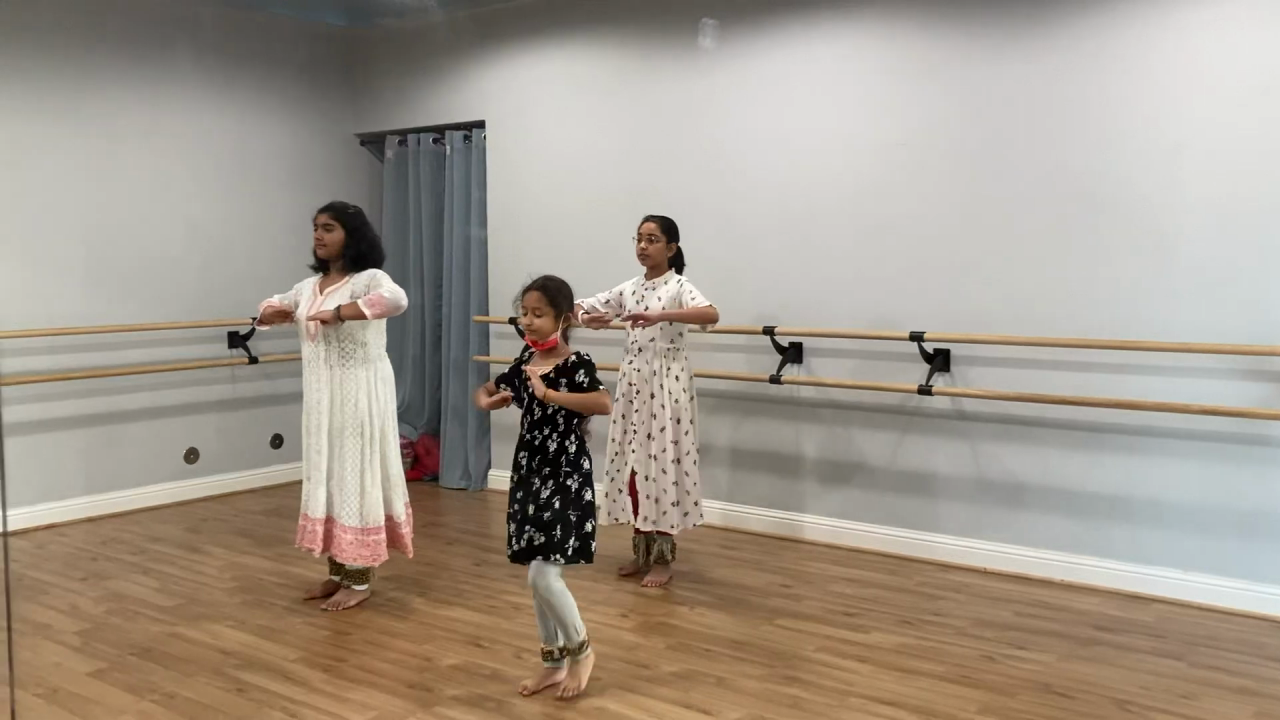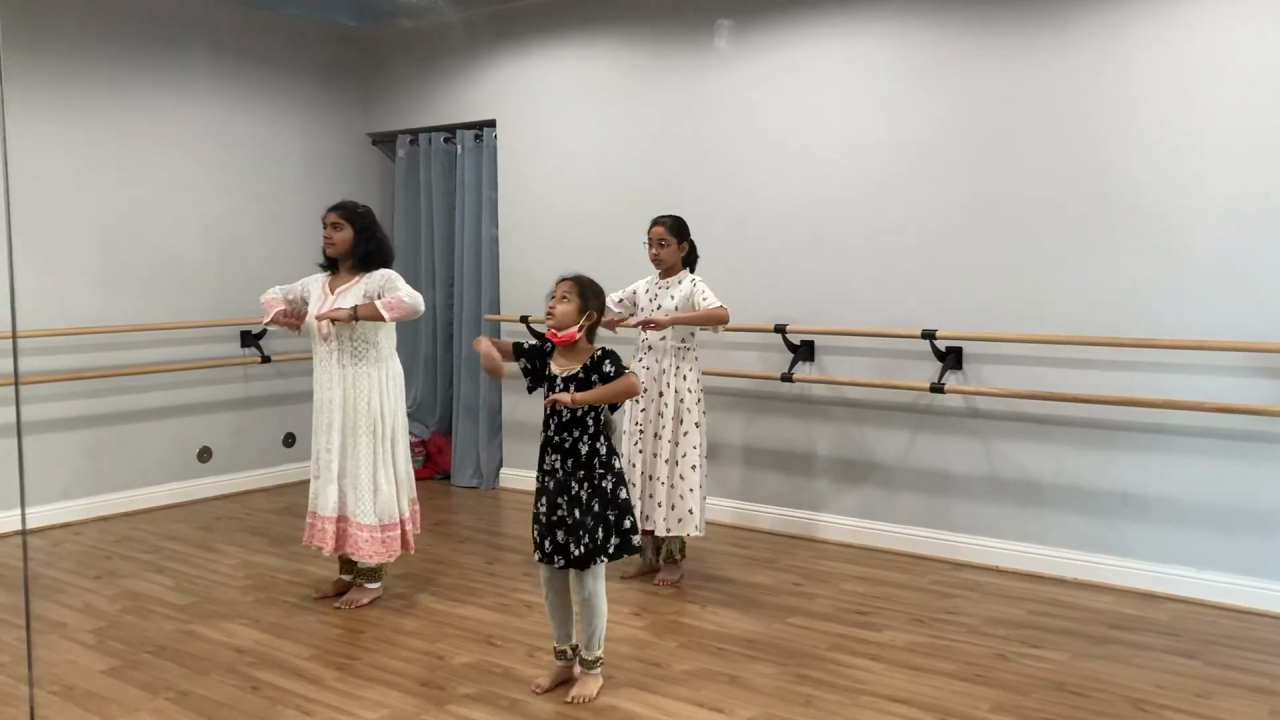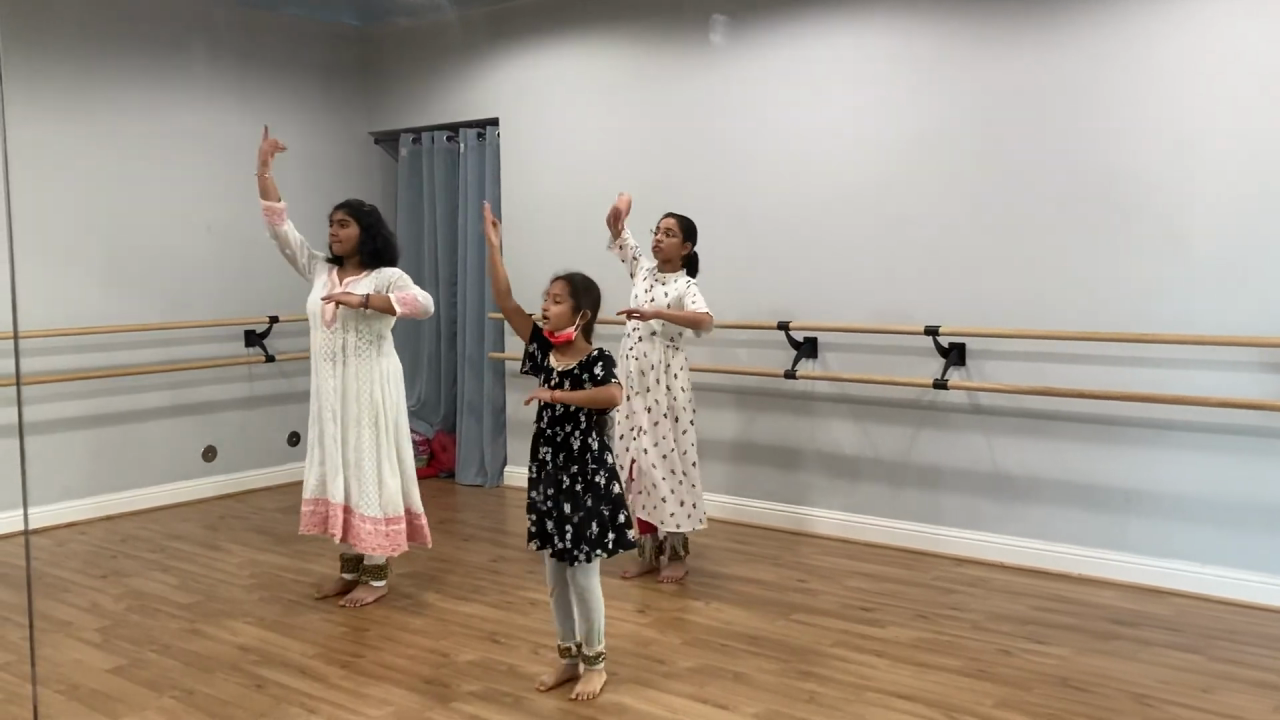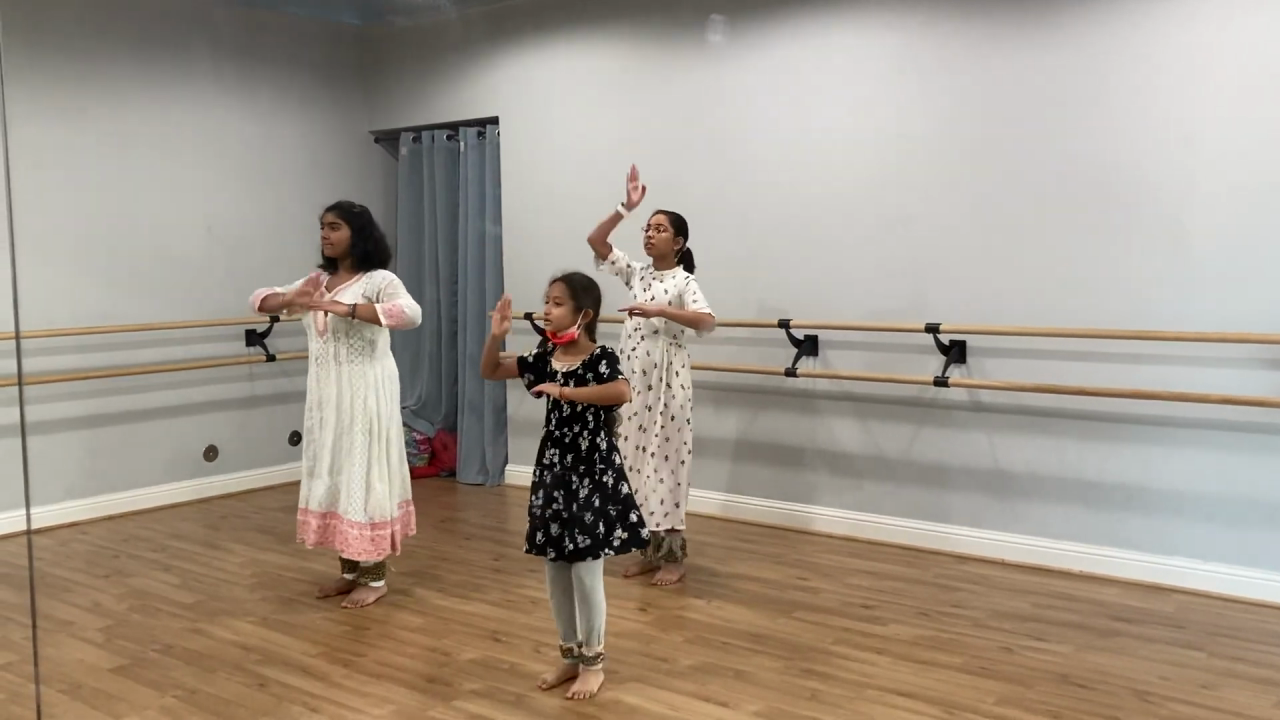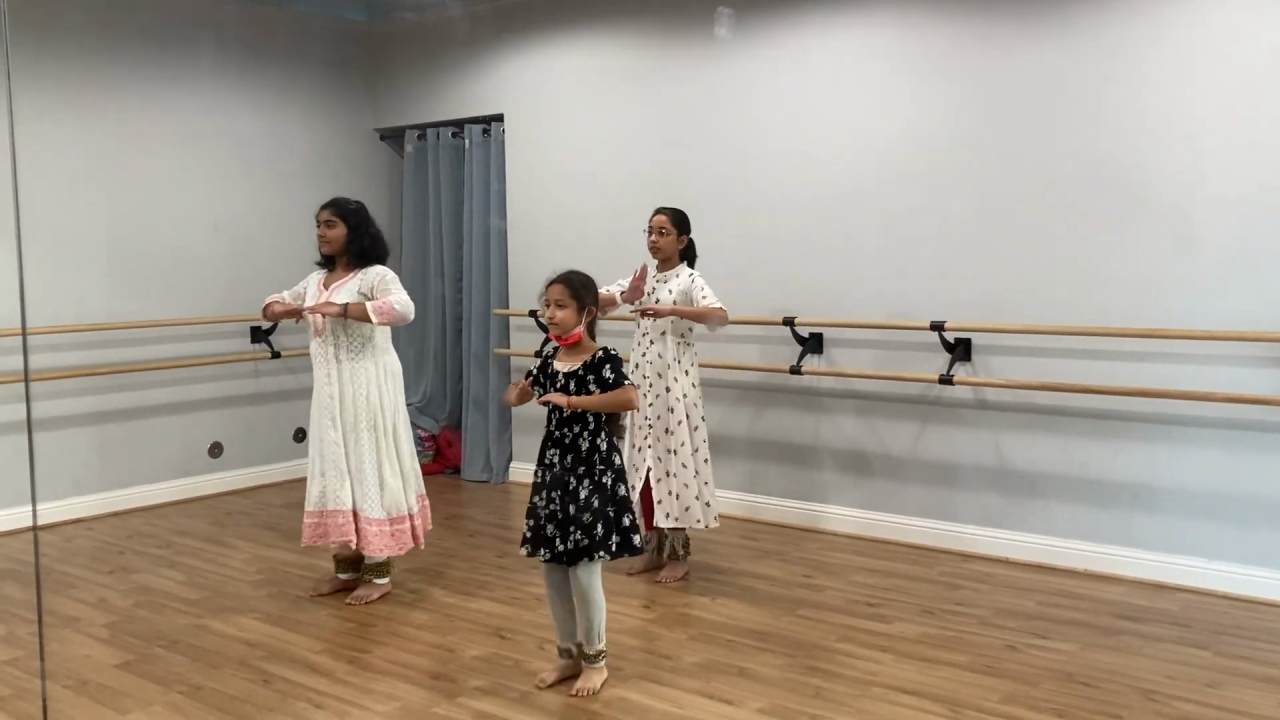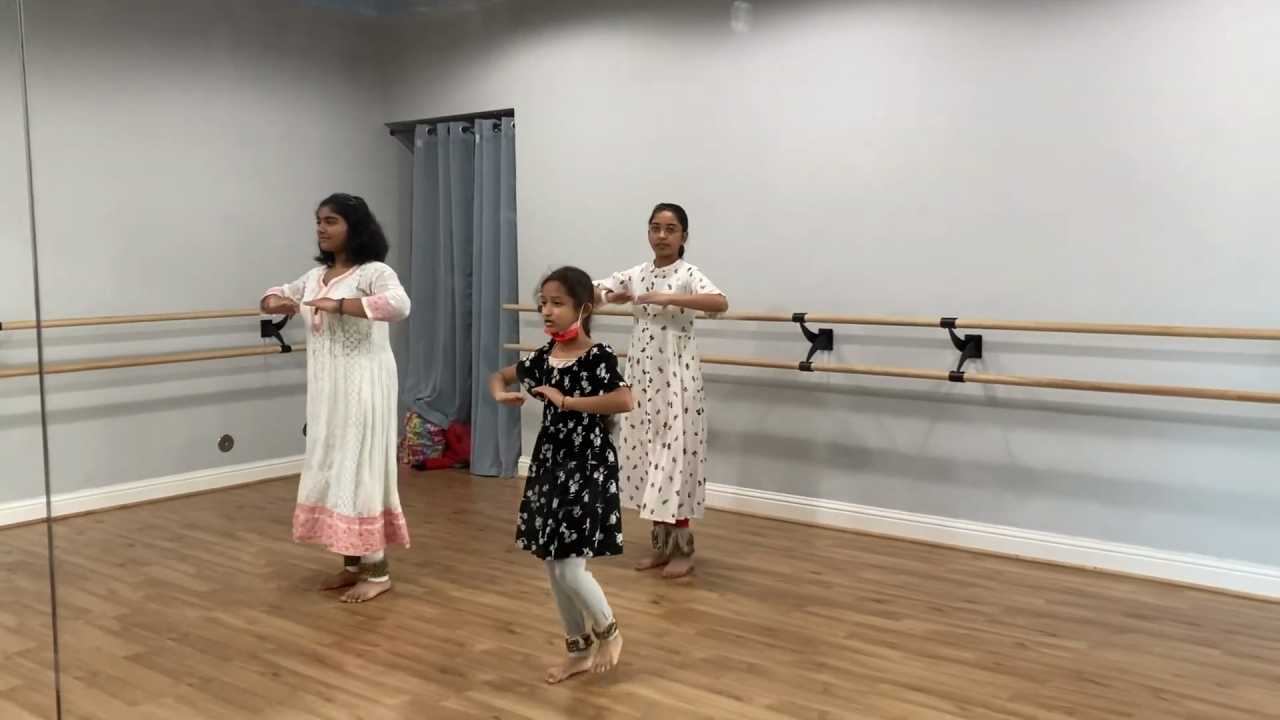
dt=0.7s
person 1, frame 1
left shoulder: (575, 365)
right shoulder: (523, 365)
left elbow: (604, 403)
right elbow: (483, 391)
left wrist: (548, 394)
right wrist: (487, 402)
left hip: (565, 479)
right hip: (528, 476)
left knee: (543, 577)
right knee: (537, 578)
left ankle: (580, 649)
right ankle: (554, 662)
person 1, frame 2
left shoulder: (601, 360)
right shoulder: (542, 354)
left elbow: (633, 385)
right elbow: (488, 345)
left wrist: (576, 398)
right wrist: (486, 348)
left hip: (593, 478)
right hip: (553, 475)
left knee: (588, 579)
right knee: (552, 577)
left ankle: (592, 668)
right ankle: (565, 660)
person 1, frame 3
left shoulder: (596, 360)
right shoulder: (541, 347)
left elbow: (614, 396)
right elbow: (504, 302)
left wrist: (556, 394)
right wrist: (493, 247)
left hip: (587, 475)
right hip: (548, 473)
left knee: (583, 572)
right knee: (556, 572)
left ankle: (594, 663)
right ankle: (570, 657)
person 1, frame 4
left shoulder: (601, 357)
right shoulder: (543, 357)
left elbow: (622, 392)
right elbow: (489, 372)
left wrist: (564, 391)
right wrist: (496, 335)
left hip: (593, 472)
right hip: (553, 469)
left knee: (585, 571)
right knee: (556, 570)
left ankle: (593, 663)
right ankle: (570, 657)
person 1, frame 5
left shoulder: (603, 359)
right shoulder: (549, 360)
left elbow: (630, 398)
right elbow: (513, 391)
left wrist: (572, 401)
right wrist: (518, 397)
left hip: (593, 473)
right hip: (553, 470)
left knee: (584, 572)
right knee: (552, 571)
left ankle: (595, 661)
right ankle: (569, 654)
person 1, frame 6
left shoulder: (599, 357)
right shoulder: (542, 357)
left elbow: (624, 401)
right elbow: (499, 376)
left wrist: (567, 401)
right wrist: (501, 395)
left hip: (589, 468)
right hip: (549, 464)
left knee: (569, 568)
right knee: (553, 566)
left ankle: (607, 630)
right ankle: (578, 649)
person 2, frame 1
left shoulder: (369, 280)
right shoulder: (309, 286)
left elbow: (396, 300)
right elbow: (275, 305)
left wrist: (338, 312)
right wrist: (273, 313)
left hip: (360, 394)
right hip: (322, 396)
left knee: (356, 477)
right knee: (325, 477)
left ankle: (359, 581)
right ankle: (337, 572)
person 2, frame 2
left shoulder: (381, 279)
right shoulder: (316, 284)
left elbow: (413, 303)
right elbow: (272, 296)
left wrist: (353, 312)
right wrist: (283, 314)
left hip: (371, 393)
right hip: (332, 395)
left knee: (367, 474)
right knee: (334, 474)
left ankle: (372, 578)
right ankle: (348, 572)
person 2, frame 3
left shoulder: (387, 277)
right shoulder: (318, 270)
left elbow: (424, 304)
right elbow: (278, 226)
left wrist: (362, 301)
right wrist: (264, 166)
left hip: (370, 390)
right hip: (329, 391)
left knee: (371, 473)
right knee: (334, 474)
left ankle: (377, 577)
right ankle: (349, 570)
person 2, frame 4
left shoulder: (380, 280)
right shoulder: (317, 283)
left elbow: (411, 314)
right elbow: (260, 301)
left wrist: (350, 309)
right wrist: (292, 300)
left hip: (366, 392)
right hip: (326, 394)
left knee: (363, 475)
right knee: (332, 474)
left ankle: (375, 576)
right ankle: (350, 569)
person 2, frame 5
left shoulder: (376, 276)
right shoulder: (316, 280)
left elbow: (403, 309)
right elbow: (274, 303)
left wrist: (342, 309)
right wrist: (280, 309)
left hip: (369, 388)
right hip: (330, 391)
left knee: (371, 469)
right knee: (332, 472)
left ankle: (379, 574)
right ankle: (347, 567)
person 2, frame 6
left shoulder: (374, 272)
right shoulder: (315, 276)
left elbow: (399, 304)
right elbow: (274, 295)
left wrist: (339, 305)
right wrist: (277, 302)
left hip: (364, 385)
right hip: (326, 388)
left knee: (359, 469)
right knee: (331, 469)
left ankle: (377, 571)
right ankle: (354, 563)
person 3, frame 1
left shoulder: (679, 287)
right shoulder: (628, 289)
left elbow: (712, 315)
right elbow: (578, 307)
left wrist: (659, 317)
right wrist: (586, 318)
left hip: (667, 385)
right hip: (632, 383)
left knee: (662, 465)
right knee: (630, 465)
left ankle: (663, 559)
right ankle: (643, 549)
person 3, frame 2
left shoulder: (691, 286)
right shoulder: (642, 288)
left elbow: (722, 315)
left wrist: (670, 319)
right wrist: (604, 319)
left hip: (677, 383)
right hip: (643, 382)
left knee: (673, 463)
right knee: (642, 462)
left ankle: (673, 558)
right ankle: (649, 553)
person 3, frame 3
left shoulder: (685, 286)
right shoulder: (641, 267)
left elbow: (705, 321)
right elbow: (615, 229)
left wrist: (657, 313)
right wrist: (620, 210)
left hip: (665, 381)
right hip: (632, 380)
left knee: (666, 461)
right knee: (636, 464)
left ankle: (676, 555)
right ankle: (649, 551)
person 3, frame 4
left shoulder: (684, 281)
right shoulder: (635, 273)
left elbow: (707, 322)
right elbow: (595, 240)
left wrist: (659, 311)
right wrist: (626, 207)
left hip: (667, 379)
right hip: (634, 379)
left knee: (663, 461)
right knee: (637, 461)
left ankle: (673, 556)
right ankle: (650, 551)
person 3, frame 5
left shoulder: (689, 280)
right shoulder: (642, 279)
left elbow: (720, 316)
right elbow: (596, 301)
left wrist: (671, 310)
right wrist: (624, 297)
left hip: (675, 380)
right hip: (641, 379)
left knee: (675, 460)
right knee: (644, 463)
left ankle: (677, 555)
right ankle: (654, 548)
person 3, frame 6
left shoulder: (688, 274)
right shoulder: (635, 275)
left elbow: (720, 303)
right elbow: (590, 290)
left wrist: (668, 298)
right wrist: (610, 296)
left hip: (677, 375)
right hip: (643, 375)
left knee: (674, 457)
right knee: (648, 456)
left ankle: (683, 549)
right ankle: (662, 545)
